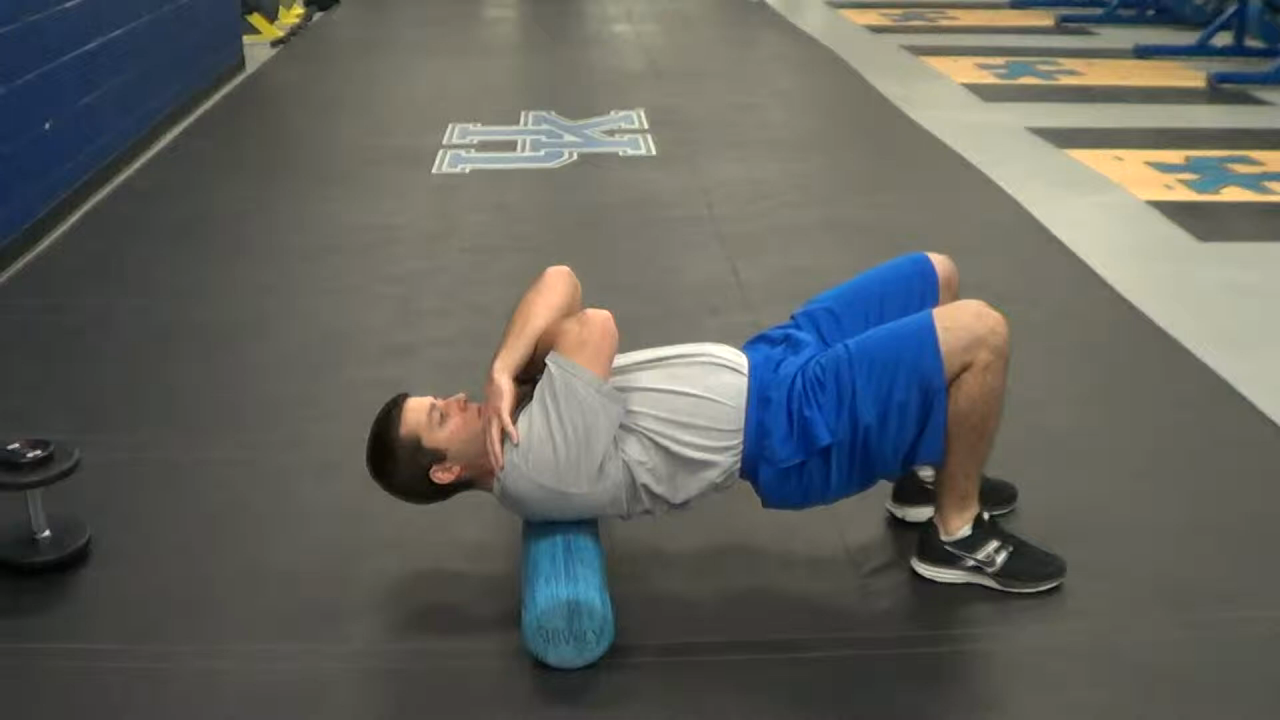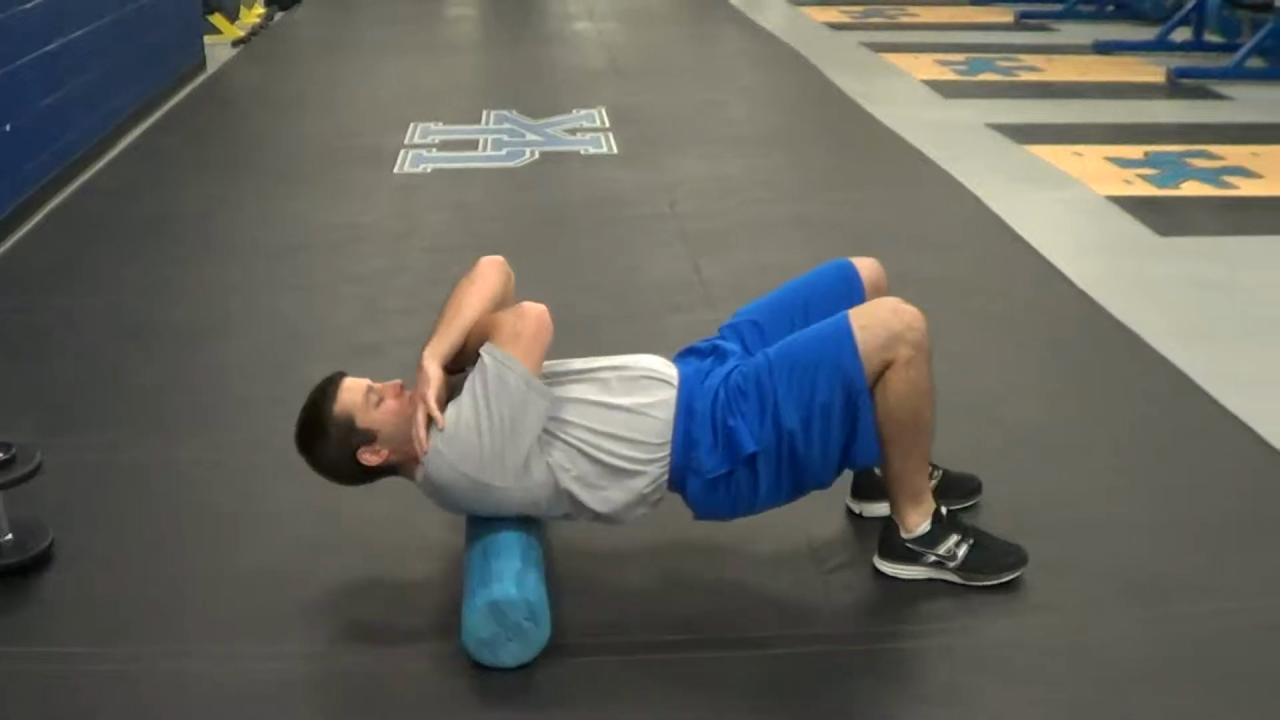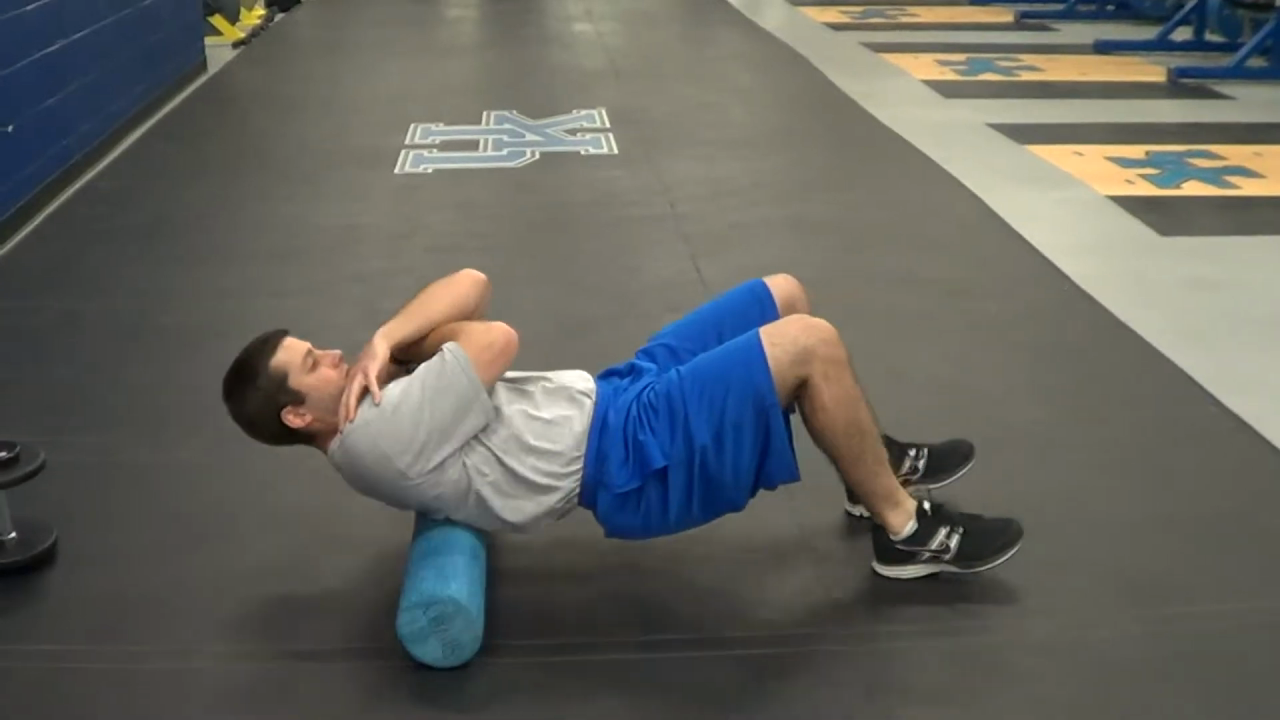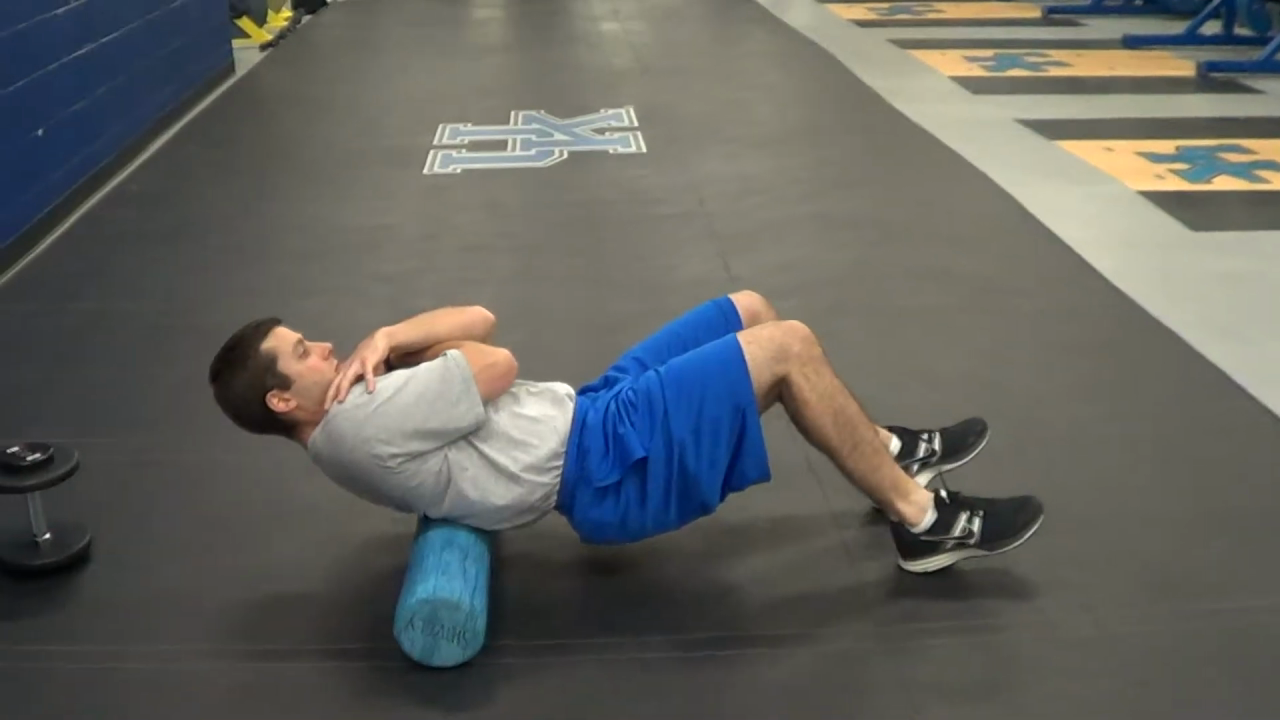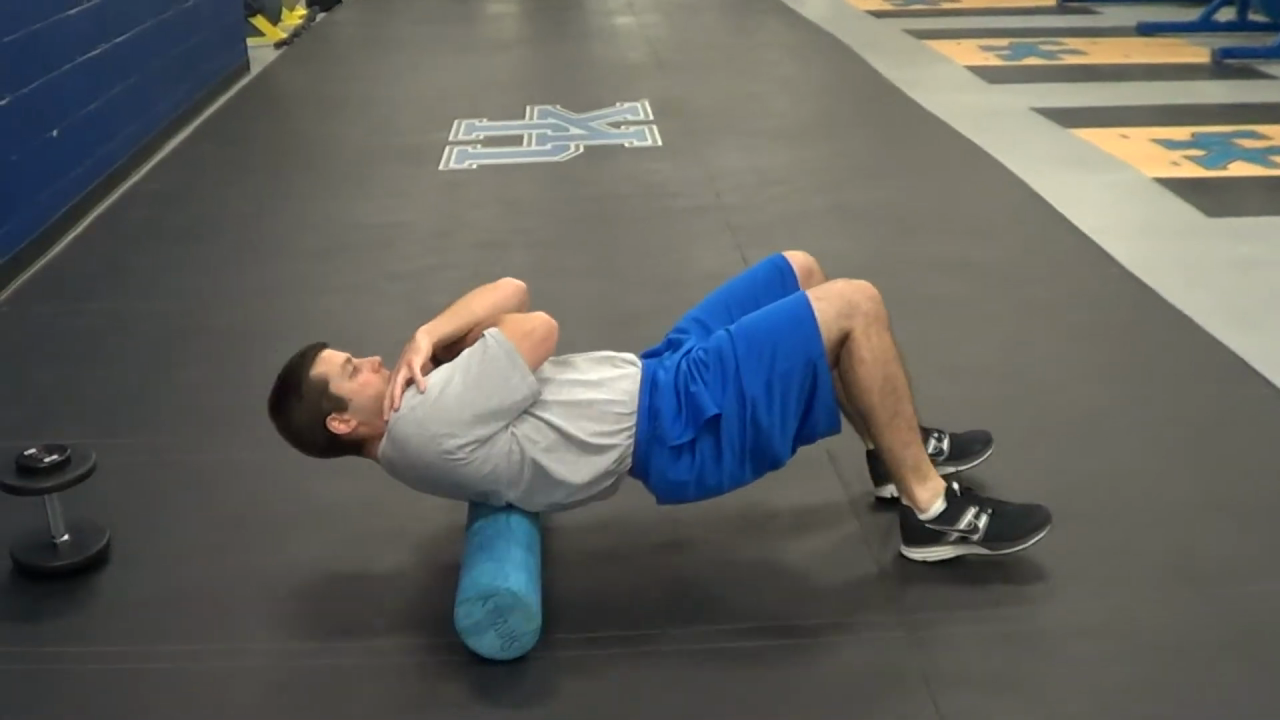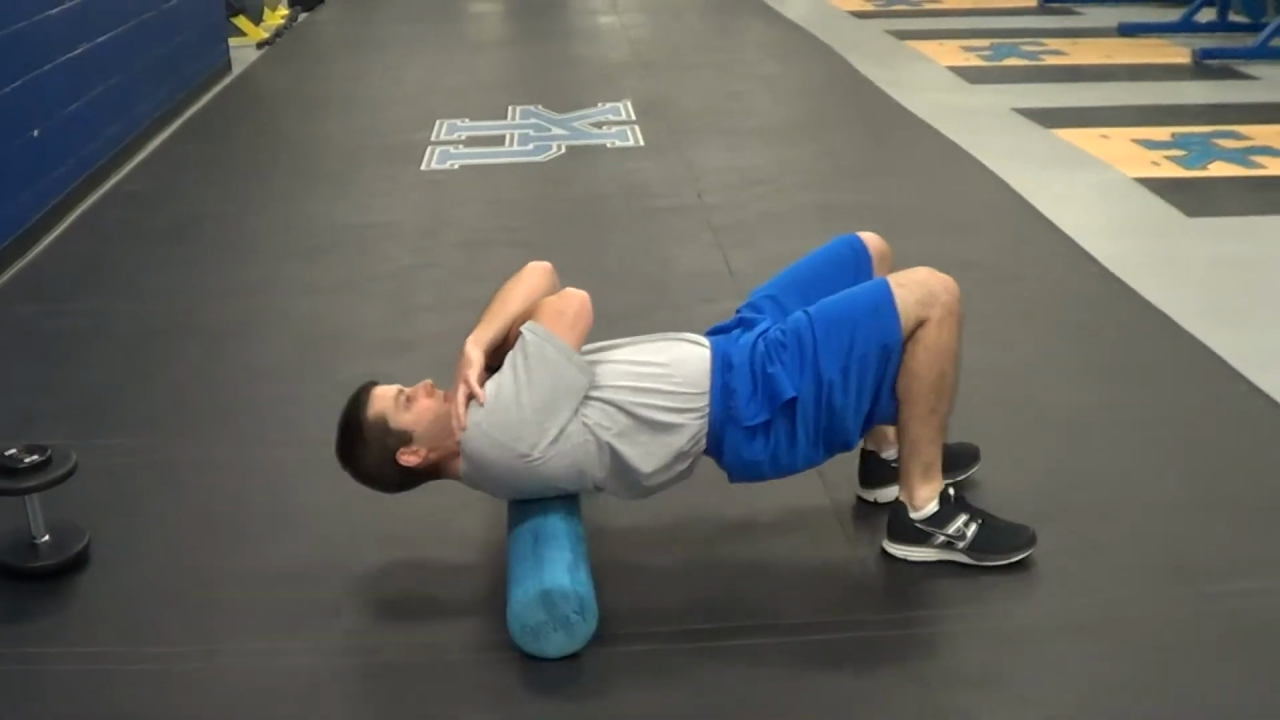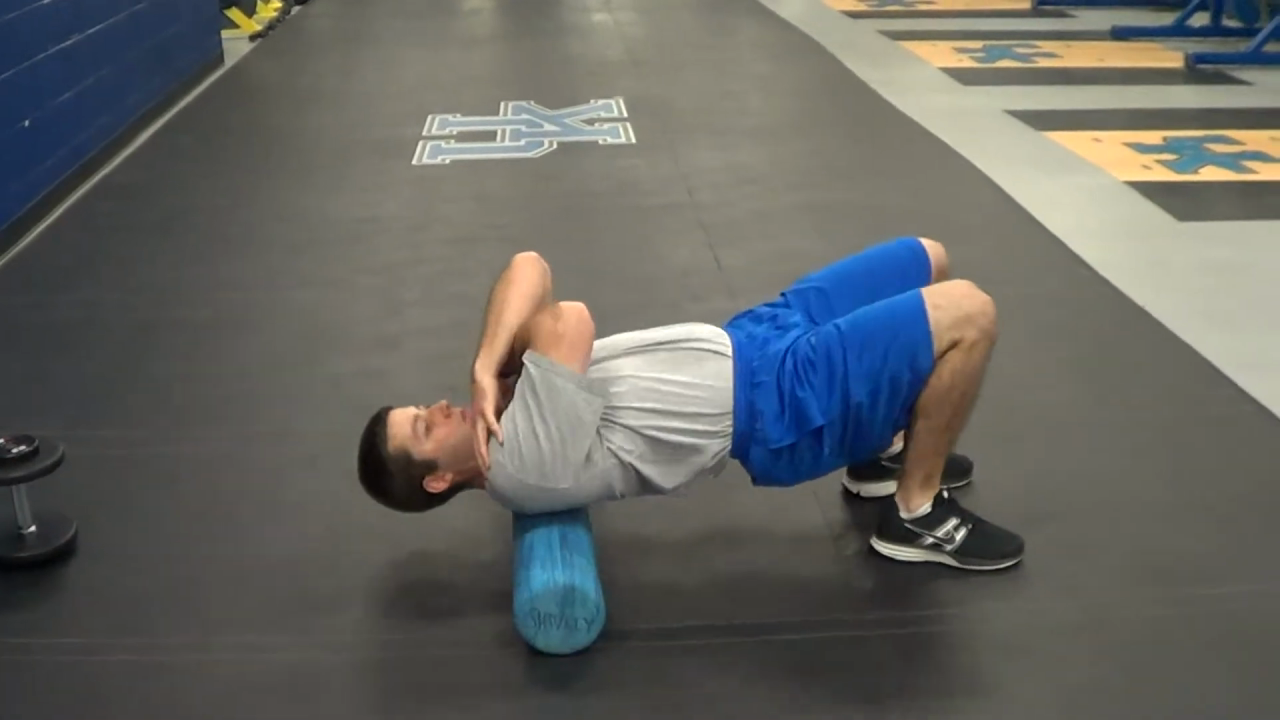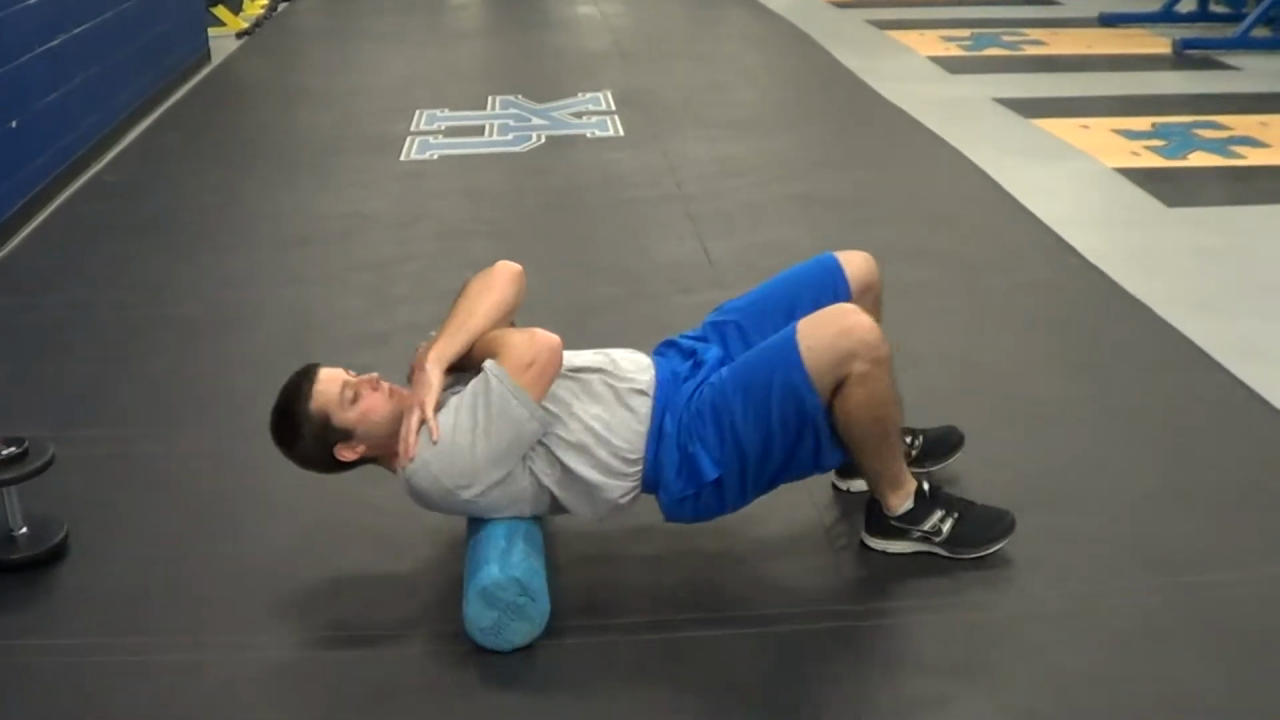
dt=0.4s
person 1, frame 1
left shoulder: (525, 417)
right shoulder: (543, 474)
left elbow: (560, 281)
right elbow: (595, 328)
left wrist: (505, 366)
right wrist: (519, 368)
left hip: (762, 367)
right hip: (783, 428)
left knee: (938, 276)
right knee: (982, 333)
left ankle: (926, 470)
right ankle: (956, 535)
person 1, frame 2
left shoulder: (440, 413)
right shoulder: (462, 464)
left elbow: (493, 271)
right elbow: (531, 321)
left wrist: (436, 353)
right wrist: (460, 344)
left hip: (689, 382)
right hip: (709, 441)
left knee: (866, 281)
right knee: (897, 328)
left ankle: (884, 470)
right ankle: (916, 532)
person 1, frame 3
left shoulder: (375, 401)
right shoulder: (380, 440)
left elbow: (473, 283)
right elbow: (498, 342)
left wrist: (388, 337)
right wrist: (404, 344)
left hip: (609, 404)
right hip: (625, 463)
left knee: (783, 295)
right knee: (812, 342)
left ankle: (874, 462)
right ankle: (906, 530)
person 1, frame 4
left shoulder: (359, 410)
right shoulder: (361, 426)
left elbow: (482, 318)
right elbow: (500, 368)
left wrist: (385, 339)
right wrist: (397, 348)
left hip: (590, 414)
right hip: (608, 465)
left knee: (750, 310)
right knee: (790, 345)
left ankle: (886, 452)
right ankle: (923, 519)
person 1, frame 5
left shoulder: (416, 410)
right shoulder: (429, 431)
left elbow: (511, 289)
right elbow: (538, 330)
left wrist: (429, 335)
right wrist: (444, 343)
left hip: (656, 382)
right hip: (678, 426)
left knee: (802, 270)
right knee: (856, 302)
left ankle: (892, 449)
right ankle: (932, 511)
person 1, frame 6
left shoulder: (482, 413)
right shoulder: (505, 444)
left elbow: (539, 272)
right elbow: (570, 304)
left wrist: (478, 344)
right wrist: (493, 348)
left hip: (725, 356)
right hip: (749, 400)
left knee: (870, 251)
right knee: (932, 295)
left ankle: (885, 454)
right ankle: (923, 511)
person 1, frame 7
left shoulder: (508, 408)
right shoulder: (525, 470)
left elbow: (529, 265)
right elbow: (572, 323)
left wrist: (487, 364)
right wrist: (513, 346)
right hip: (769, 407)
left knee: (929, 262)
right knee: (966, 312)
left ankle: (881, 455)
right ankle: (918, 515)
person 1, frame 8
left shoulder: (434, 398)
right shoulder: (440, 468)
left elbow: (507, 275)
right elbow: (541, 353)
left wrist: (439, 357)
right wrist: (470, 343)
left hip: (669, 373)
right hip: (684, 447)
left knee: (855, 273)
right knee: (849, 338)
left ankle: (869, 447)
right ankle: (902, 511)
